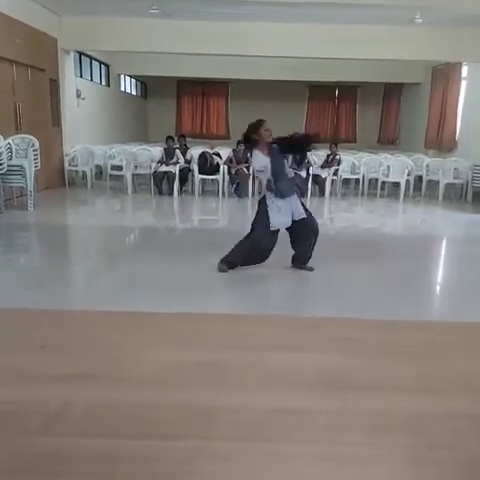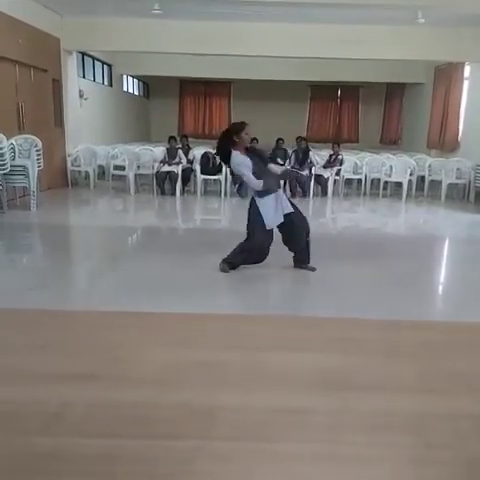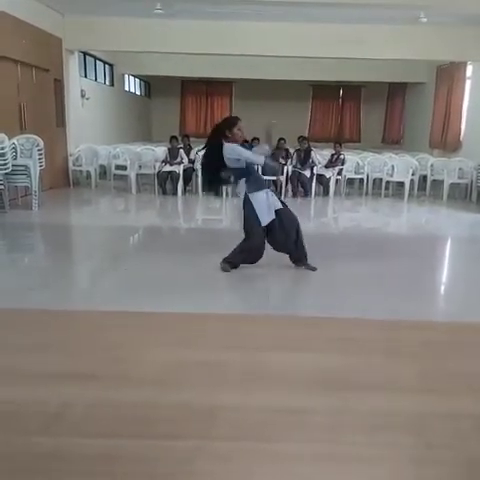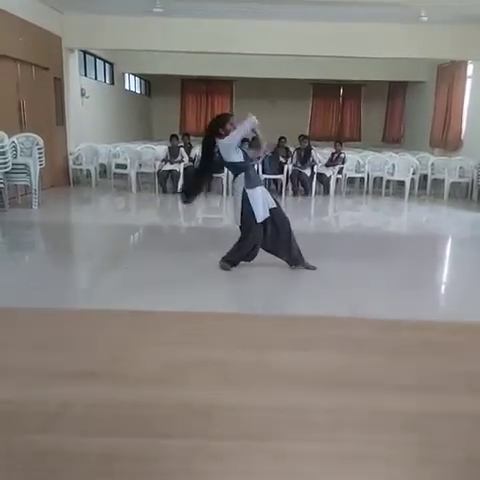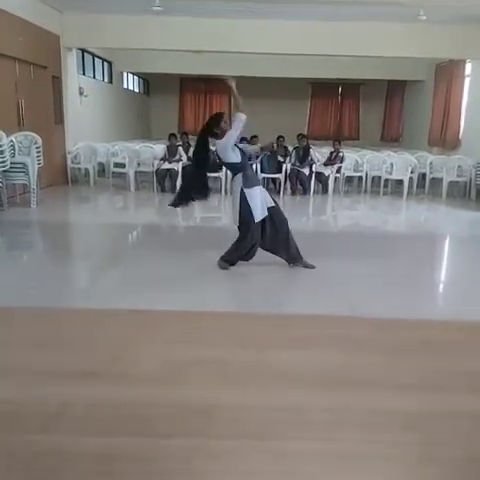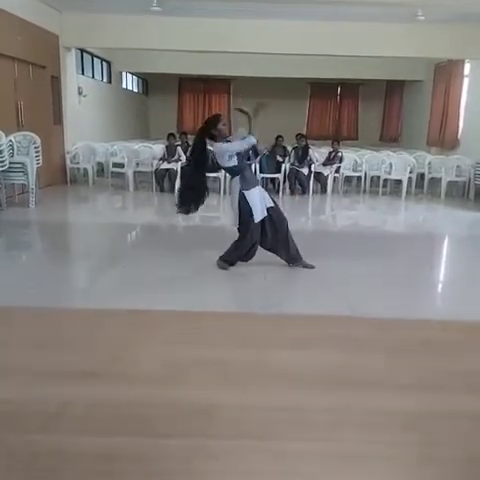
dt=0.2s
person 1, frame 1
left shoulder: (274, 148)
right shoulder: (257, 158)
right elbow: (269, 188)
right wrist: (267, 179)
left hip: (290, 197)
right hip: (272, 201)
left knee: (310, 227)
right knee: (260, 238)
left ankle: (300, 261)
right ankle: (227, 261)
person 1, frame 2
left shoulder: (249, 152)
right shoulder: (236, 159)
left elbow: (267, 166)
right elbow: (254, 185)
left wrist: (284, 171)
right wrist: (272, 183)
left hip: (275, 195)
right hip: (261, 200)
left knee: (300, 225)
right knee: (258, 239)
left ankle: (301, 261)
right ankle: (228, 262)
person 1, frame 3
left shoulder: (237, 148)
right shoulder: (230, 149)
left elbow: (258, 154)
right elbow: (256, 159)
left hip: (263, 191)
right hip: (252, 196)
left knee: (290, 223)
right knee: (256, 237)
left ankle: (300, 260)
right ankle: (229, 261)
person 1, frame 4
left shoulder: (232, 145)
right shoulder: (226, 142)
right elbow: (249, 124)
right wrist: (252, 120)
left hip: (256, 188)
right hip: (247, 191)
left knee: (281, 224)
right knee: (252, 234)
left ankle: (297, 261)
right ankle: (227, 260)
person 1, frame 5
left shoulder: (228, 144)
right shoulder: (223, 144)
right elbow: (240, 120)
right wrist: (235, 93)
left hip: (256, 188)
right hip: (246, 192)
left knee: (280, 222)
right knee: (251, 232)
left ankle: (295, 259)
right ankle: (227, 259)
person 1, frame 6
left shoulder: (225, 145)
right shoulder: (221, 148)
left elbow: (246, 141)
right elbow: (250, 141)
left wrist: (250, 117)
left hip: (254, 188)
right hip: (245, 192)
left knee: (279, 222)
right knee: (250, 233)
left ankle: (295, 259)
right ankle: (225, 259)
